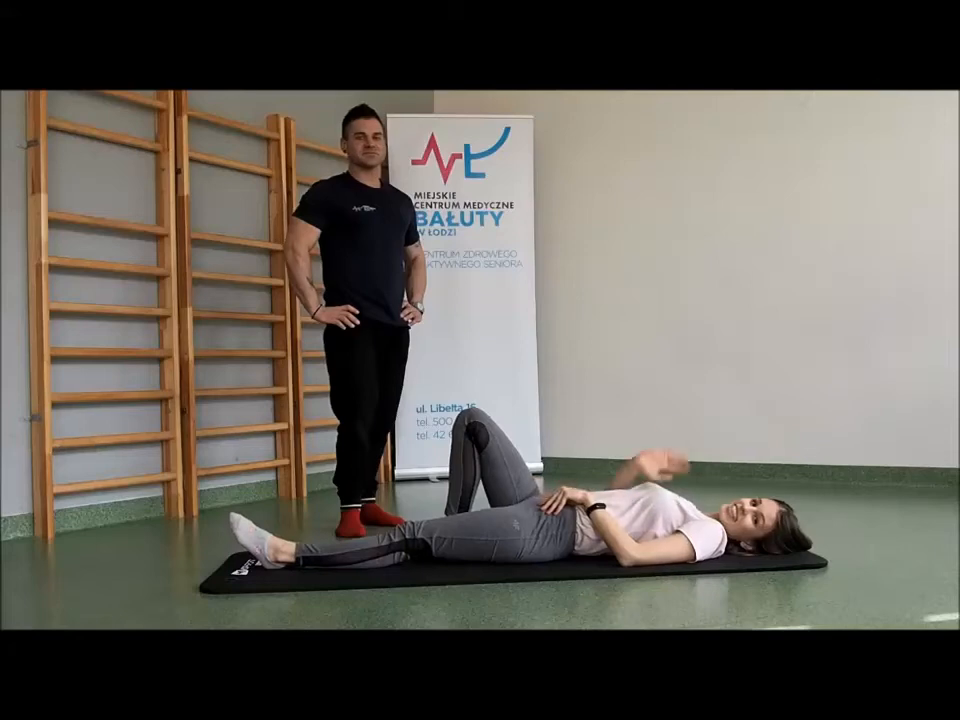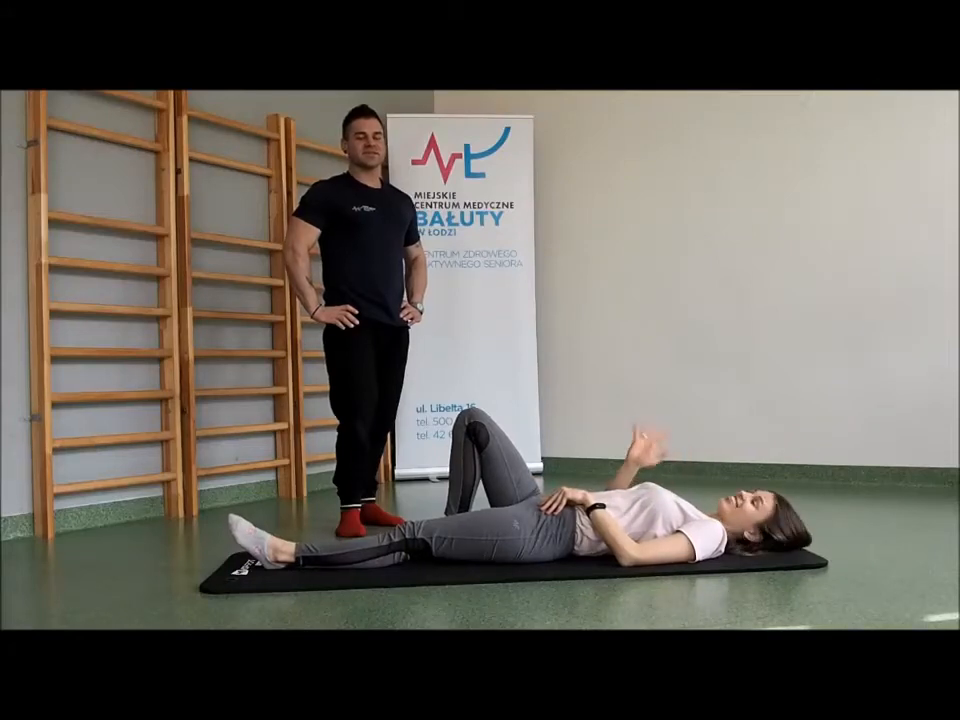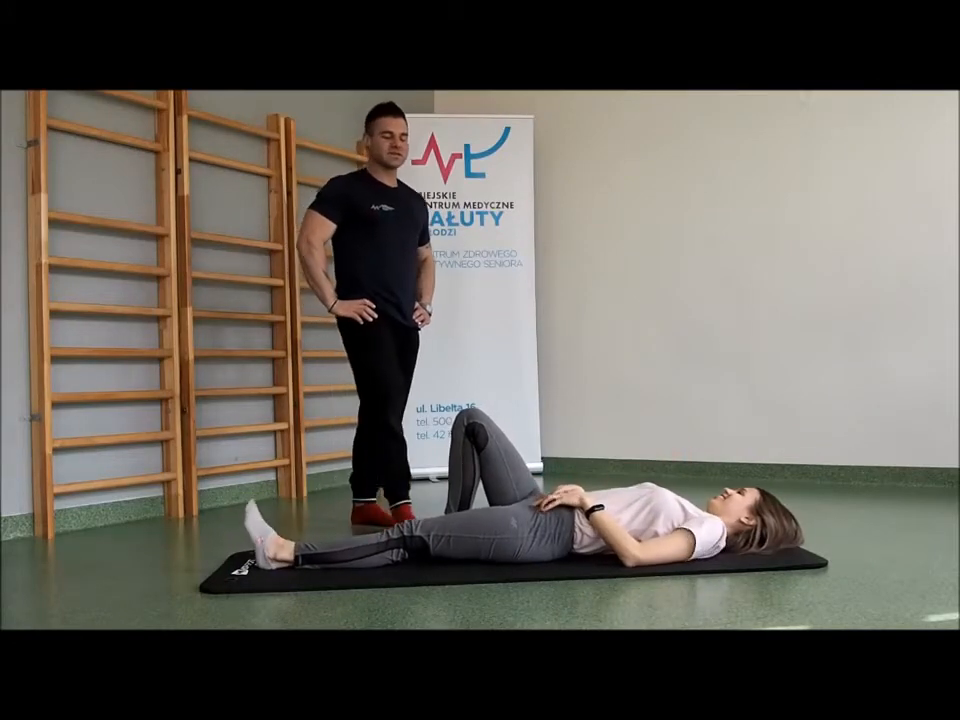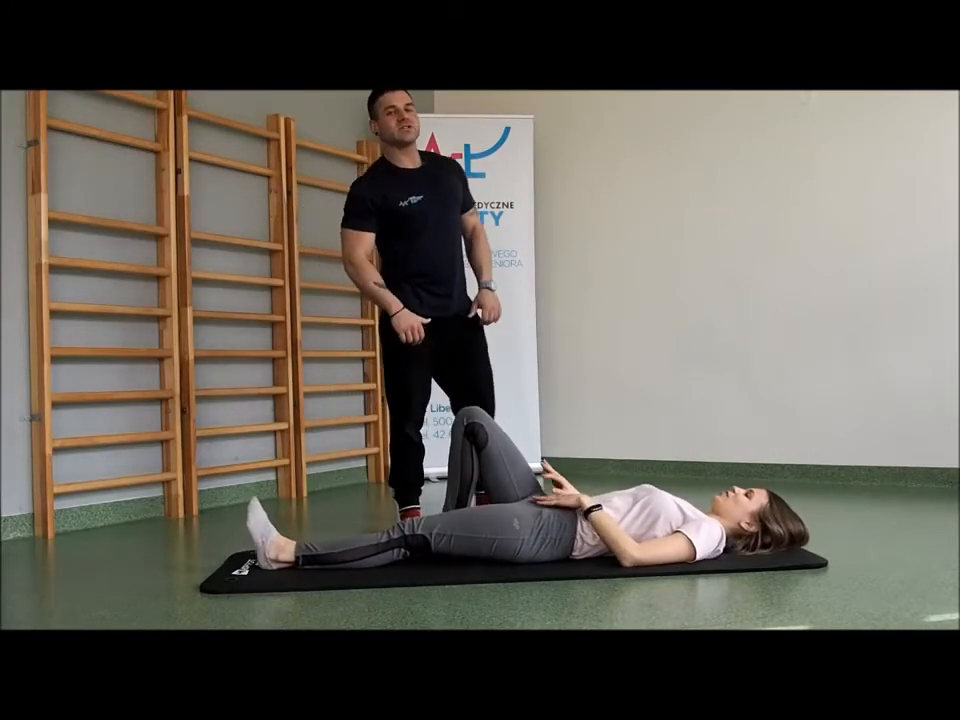
dt=1s
person 1, frame 1
left shoulder: (710, 539)
right shoulder: (696, 516)
left elbow: (632, 555)
left wrist: (585, 499)
right wrist: (639, 469)
left hip: (545, 536)
right hip: (541, 507)
left knee: (410, 537)
right knee: (472, 422)
left ankle: (289, 553)
right ankle: (452, 535)
person 1, frame 2
left shoulder: (711, 538)
right shoulder: (696, 516)
left elbow: (631, 555)
left wrist: (587, 500)
right wrist: (630, 462)
left hip: (547, 535)
right hip: (542, 507)
left knee: (409, 537)
right knee: (472, 421)
left ankle: (287, 554)
right ankle: (453, 534)
person 1, frame 3
left shoulder: (709, 534)
right shoulder: (693, 517)
left elbow: (635, 555)
left wrist: (586, 502)
right wrist: (577, 496)
left hip: (545, 534)
right hip: (543, 507)
left knee: (410, 534)
right knee: (473, 423)
left ankle: (288, 554)
right ankle: (453, 536)
person 1, frame 4
left shoulder: (709, 538)
right shoulder: (692, 516)
left elbow: (632, 555)
left wrist: (585, 502)
right wrist: (572, 492)
left hip: (548, 535)
right hip: (548, 509)
left knee: (410, 535)
right knee: (472, 419)
left ankle: (290, 554)
right ankle: (452, 533)
person 2, frame 1
left shoulder: (400, 201)
right shoulder: (328, 194)
left elbow: (415, 258)
right elbow: (295, 251)
left wrist: (417, 303)
right wrist: (316, 308)
left hip: (395, 328)
right hip: (352, 327)
left knee: (382, 418)
right knee: (358, 416)
left ankle: (368, 500)
right ankle: (350, 508)
person 2, frame 2
left shoulder: (401, 202)
right shoulder: (328, 194)
left elbow: (416, 258)
right elbow: (294, 251)
left wrist: (417, 303)
right wrist: (316, 308)
left hip: (394, 327)
right hip: (351, 326)
left knee: (382, 417)
right knee: (357, 416)
left ankle: (367, 500)
right ankle: (350, 509)
person 2, frame 3
left shoulder: (414, 201)
right shoulder: (344, 189)
left elbow: (424, 258)
right elbow: (308, 244)
left wrist: (425, 303)
right wrist: (333, 301)
left hip: (405, 323)
right hip: (366, 318)
left knee: (379, 413)
right knee: (387, 408)
left ankle: (364, 501)
right ankle: (402, 506)
person 2, frame 4
left shoulder: (449, 170)
right shoulder: (370, 188)
left elbow: (473, 229)
right elbow: (356, 258)
left wrist: (486, 285)
right wrist: (395, 309)
left hip: (459, 313)
right hip: (409, 319)
left knee: (479, 405)
right knee: (408, 418)
left ankle: (486, 495)
right ankle: (409, 509)
